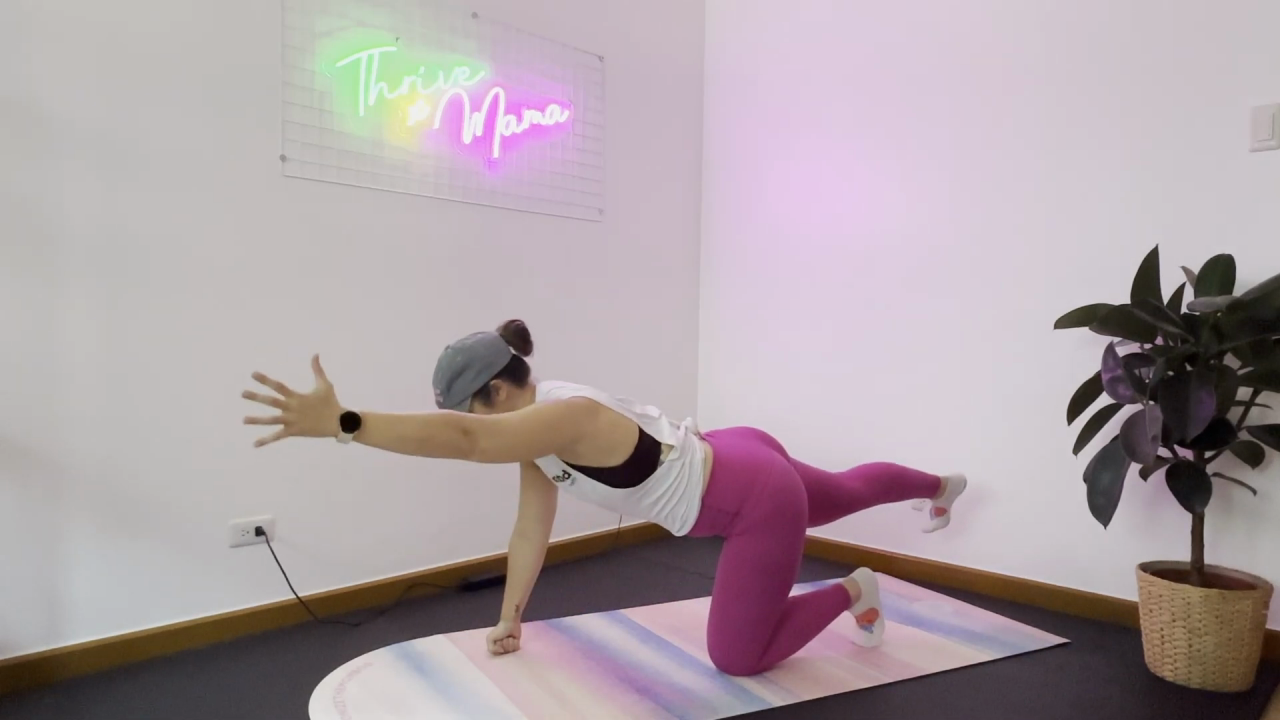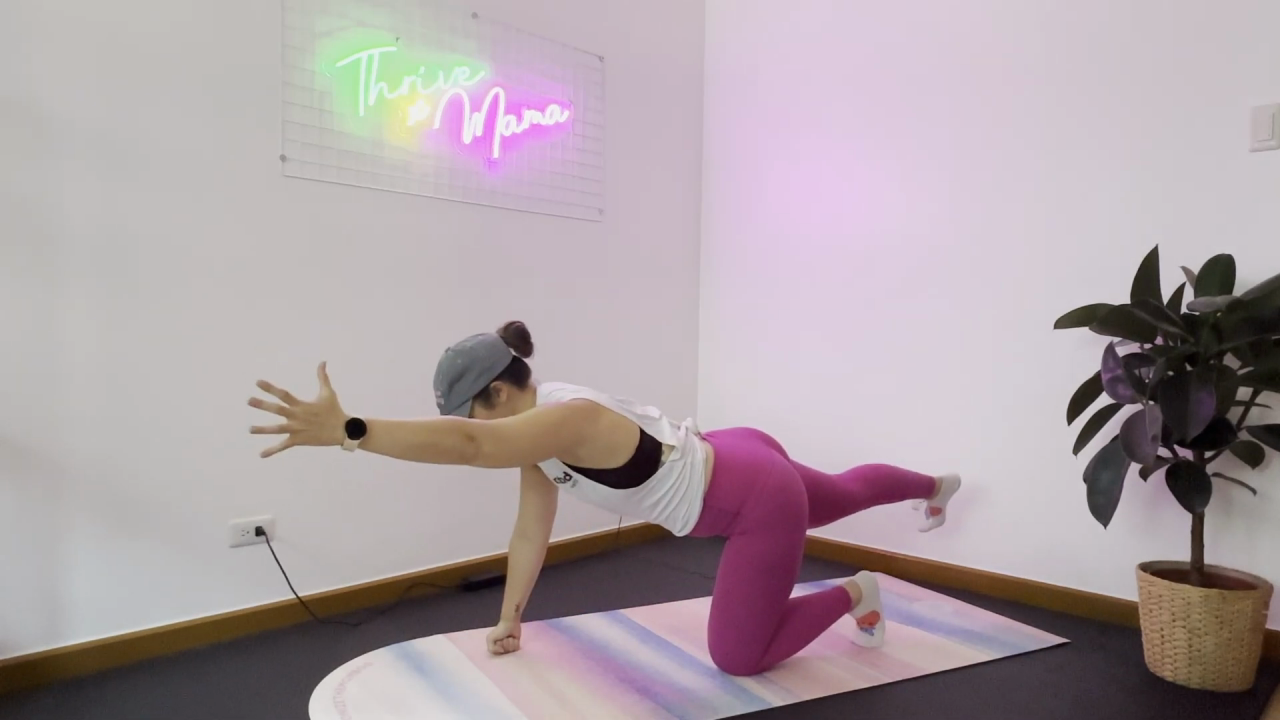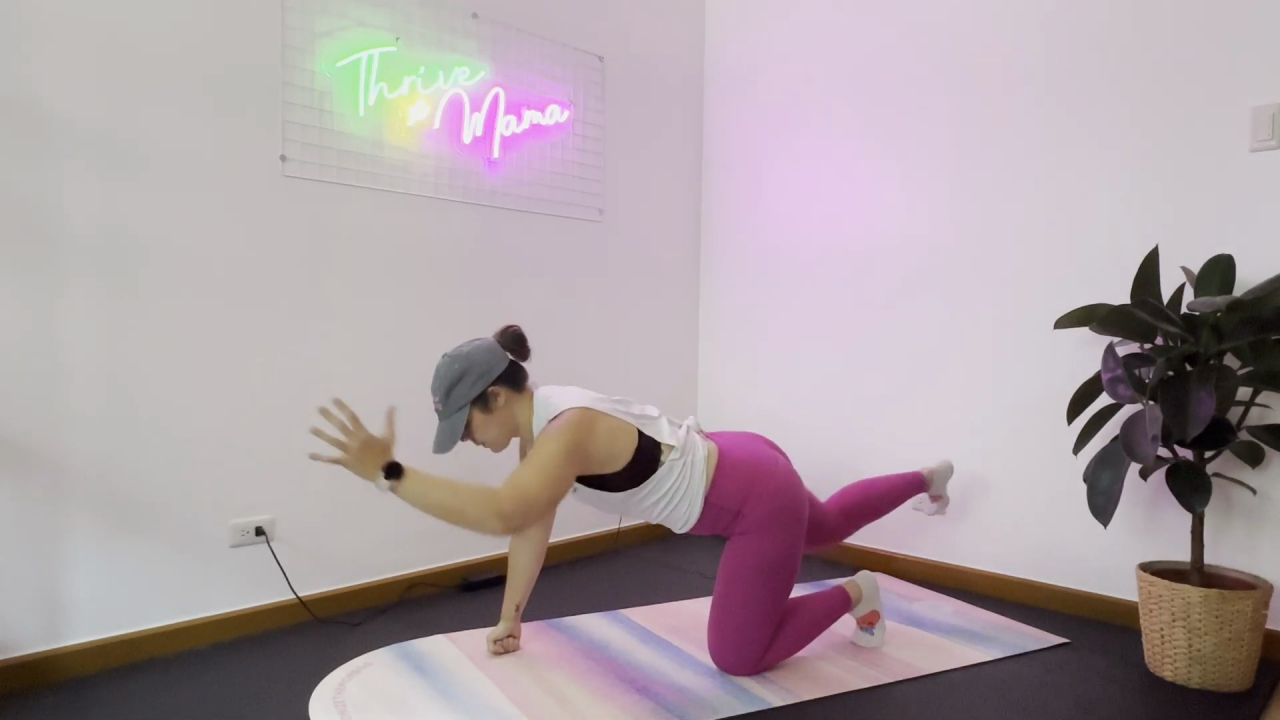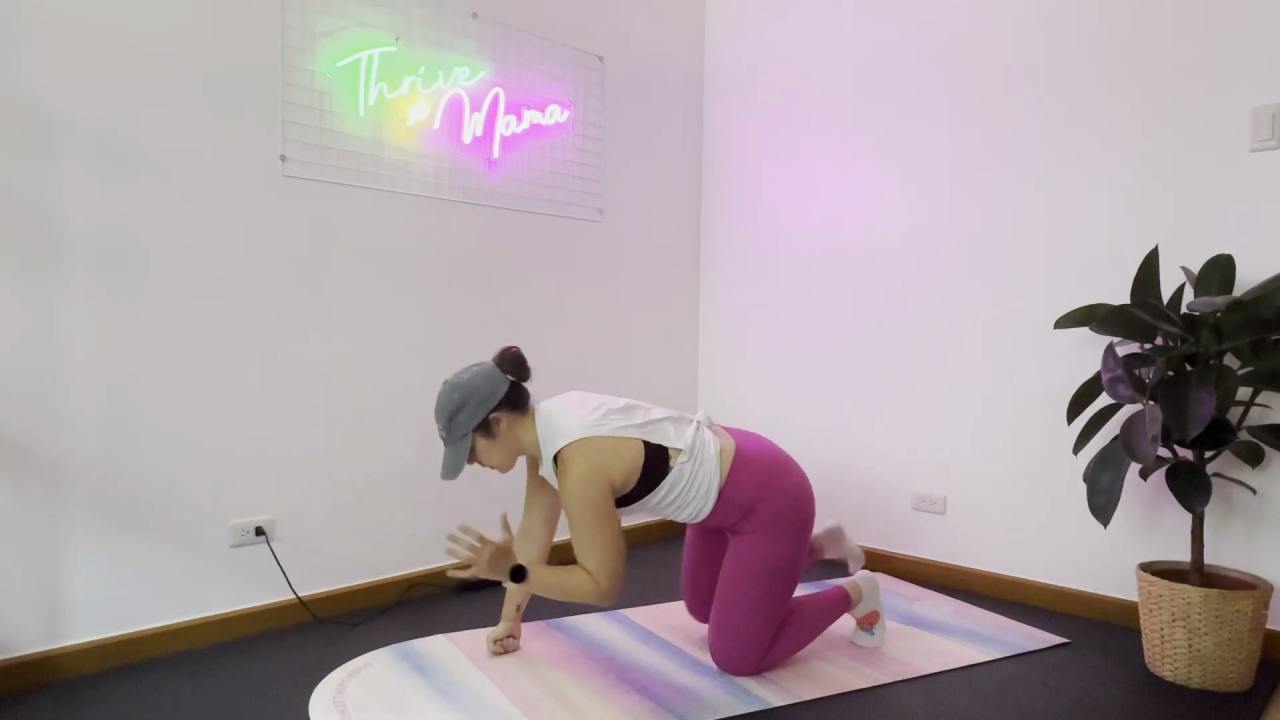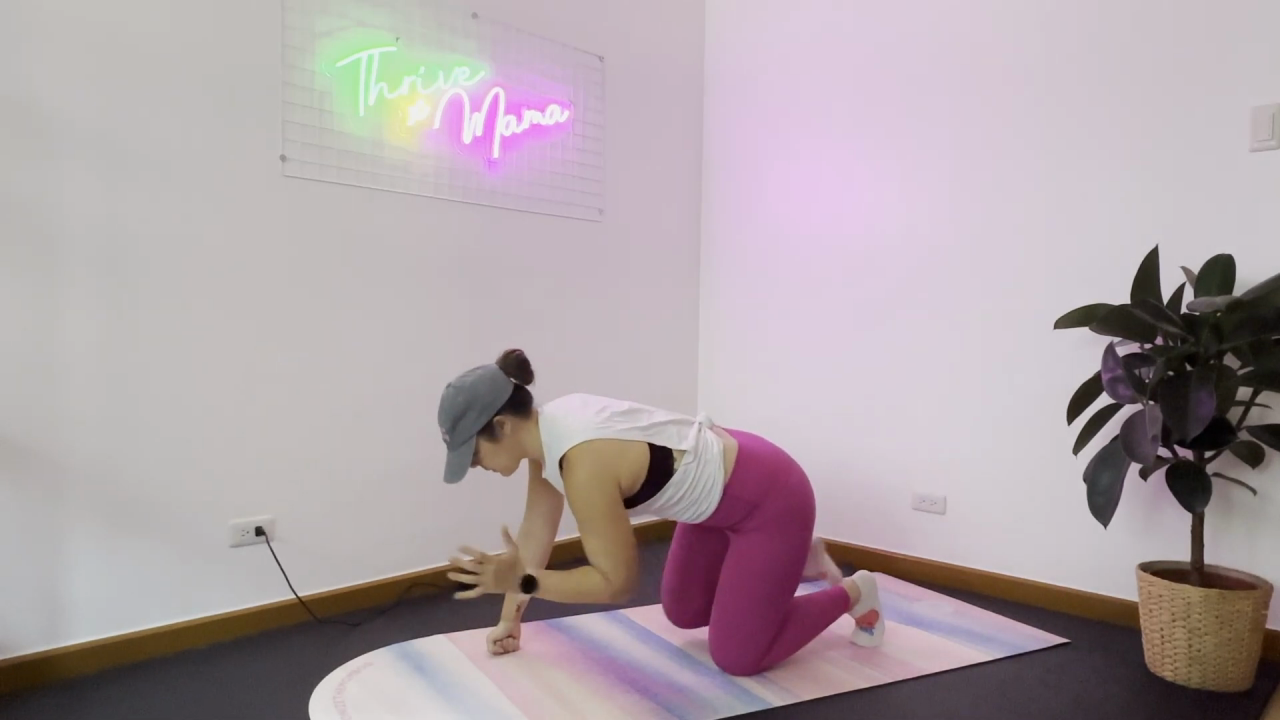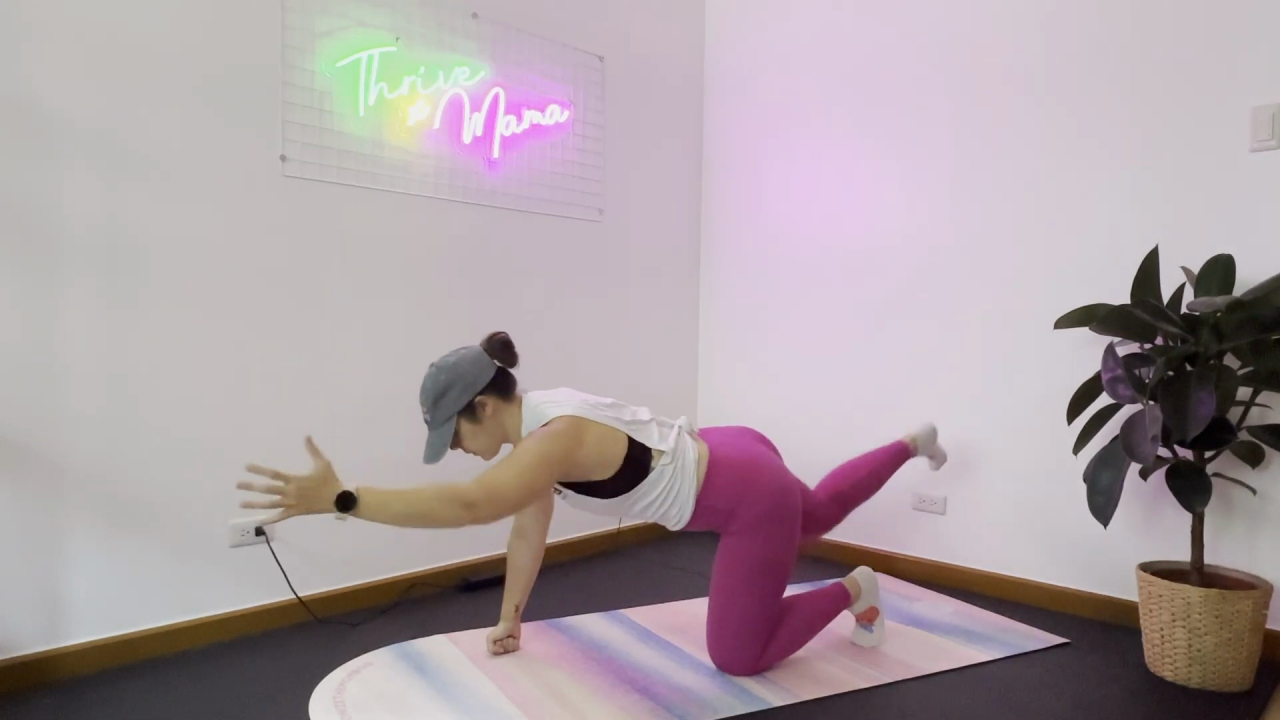
dt=0.5s
person 1, frame 1
left shoulder: (567, 419)
right shoulder: (542, 428)
left elbow: (464, 440)
right elbow: (531, 529)
left wrist: (340, 421)
right wrist: (511, 617)
left hip: (759, 499)
right hip: (732, 462)
left knee: (737, 657)
right knee: (844, 492)
left ankle: (852, 592)
right ankle: (940, 486)
person 1, frame 2
left shoulder: (567, 421)
right shoulder: (541, 424)
left elbow: (466, 446)
right elbow: (531, 531)
left wrist: (345, 430)
right wrist: (510, 618)
left hip: (759, 500)
right hip: (731, 460)
left knee: (737, 657)
right knee: (839, 494)
left ankle: (853, 594)
right ankle: (933, 487)
person 1, frame 3
left shoulder: (568, 431)
right shoulder: (534, 422)
left elbow: (506, 515)
right elbow: (531, 530)
left wrist: (389, 472)
right wrist: (510, 619)
left hip: (760, 499)
right hip: (734, 465)
left knee: (736, 657)
right knee: (822, 526)
left ankle: (855, 594)
right ankle: (926, 478)
person 1, frame 4
left shoulder: (579, 462)
right shoulder: (542, 426)
left elbow: (603, 587)
right elbow: (534, 531)
left wrist: (508, 571)
right wrist: (510, 619)
left hip: (767, 497)
right hip: (729, 471)
left knee: (737, 656)
right knee: (705, 609)
left ankle: (854, 594)
right ankle: (818, 545)
person 1, frame 5
left shoulder: (584, 463)
right shoulder: (542, 429)
left elbow: (615, 584)
right elbow: (536, 532)
left wrist: (518, 580)
right wrist: (510, 618)
left hip: (769, 498)
right hip: (725, 479)
left knee: (737, 657)
right knee: (683, 614)
left ankle: (852, 593)
right ankle: (795, 560)
person 1, frame 6
left shoulder: (554, 439)
right shoulder: (532, 415)
left elbow: (468, 506)
right elbow: (529, 530)
left wrist: (338, 499)
right wrist: (510, 618)
left hip: (752, 499)
right hip: (728, 456)
left knee: (736, 657)
right knee: (814, 514)
left ankle: (851, 591)
right ankle: (912, 445)
